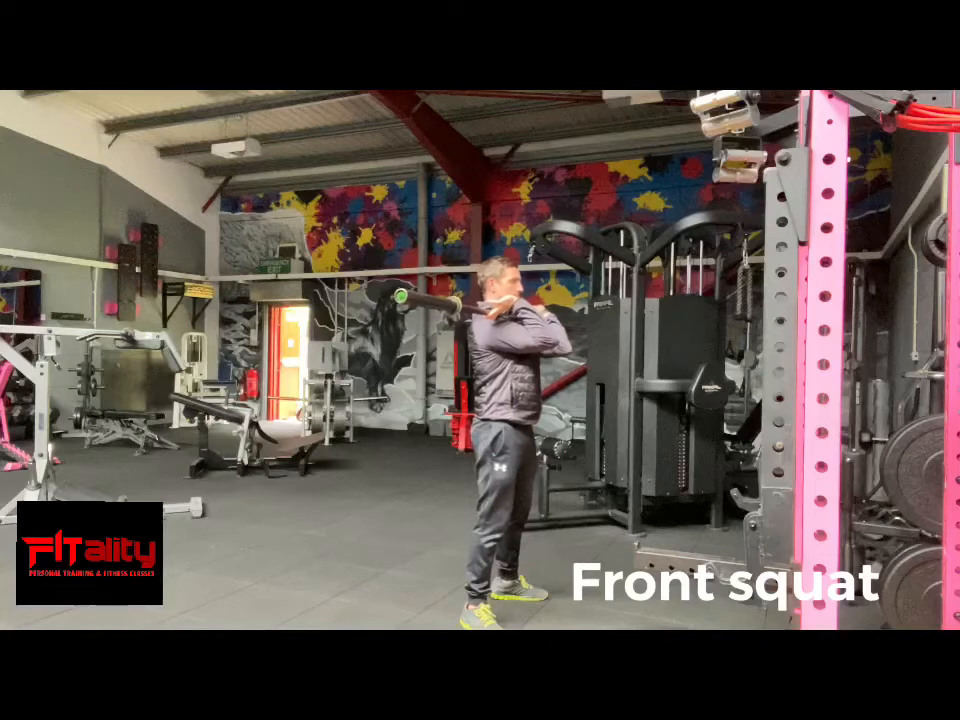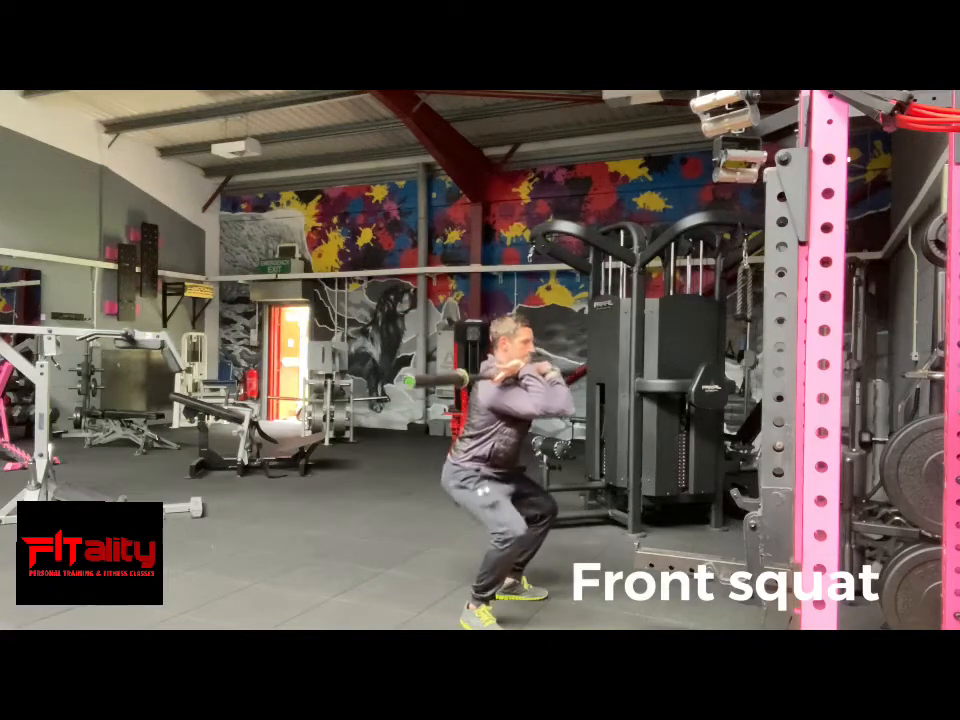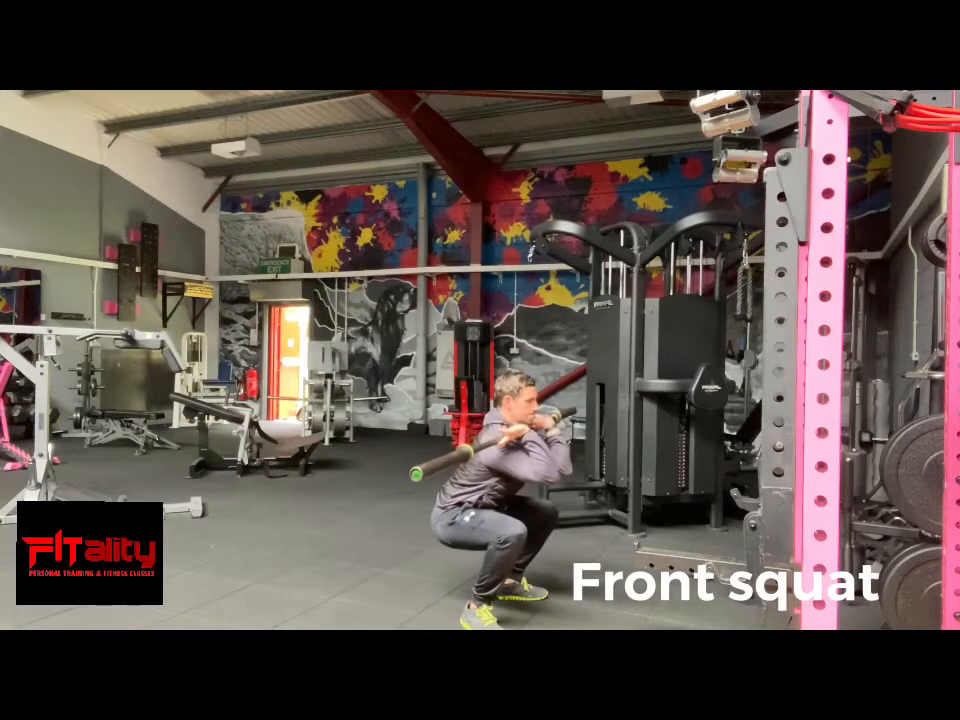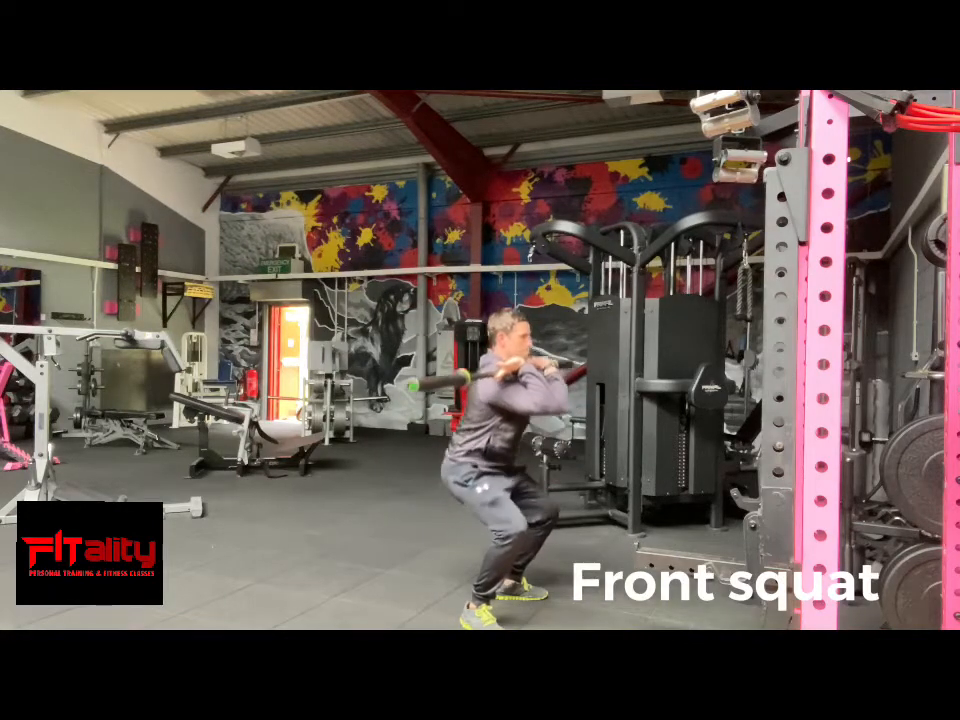
dt=1s
person 1, frame 1
left shoulder: (514, 321)
right shoulder: (489, 324)
left elbow: (562, 345)
right elbow: (544, 342)
left wrist: (541, 313)
right wrist: (522, 307)
left hip: (521, 430)
right hip: (499, 431)
left knee: (516, 514)
right knee: (493, 520)
left ankle: (507, 580)
right ankle: (475, 604)
person 1, frame 2
left shoulder: (518, 378)
right shoulder: (496, 385)
left elbow: (564, 408)
right elbow: (543, 407)
left wrist: (549, 373)
right wrist: (529, 372)
left hip: (500, 471)
right hip: (469, 474)
left knee: (544, 508)
right knee: (512, 531)
left ankle: (510, 579)
right ankle: (476, 606)
person 1, frame 3
left shoulder: (518, 432)
right shoulder: (497, 441)
left elbow: (562, 468)
right elbow: (546, 474)
left wrist: (551, 429)
right wrist: (530, 434)
left hip: (485, 507)
right hip: (453, 516)
left knee: (546, 514)
right knee: (512, 533)
left ankle: (511, 580)
right ankle: (477, 607)
person 1, frame 4
left shoulder: (518, 374)
right shoulder: (495, 380)
left elbow: (560, 405)
right elbow: (543, 404)
left wrist: (549, 369)
right wrist: (529, 368)
left hip: (499, 466)
right hip: (468, 470)
left knee: (546, 511)
right knee: (513, 528)
left ankle: (510, 580)
right ankle: (476, 607)
